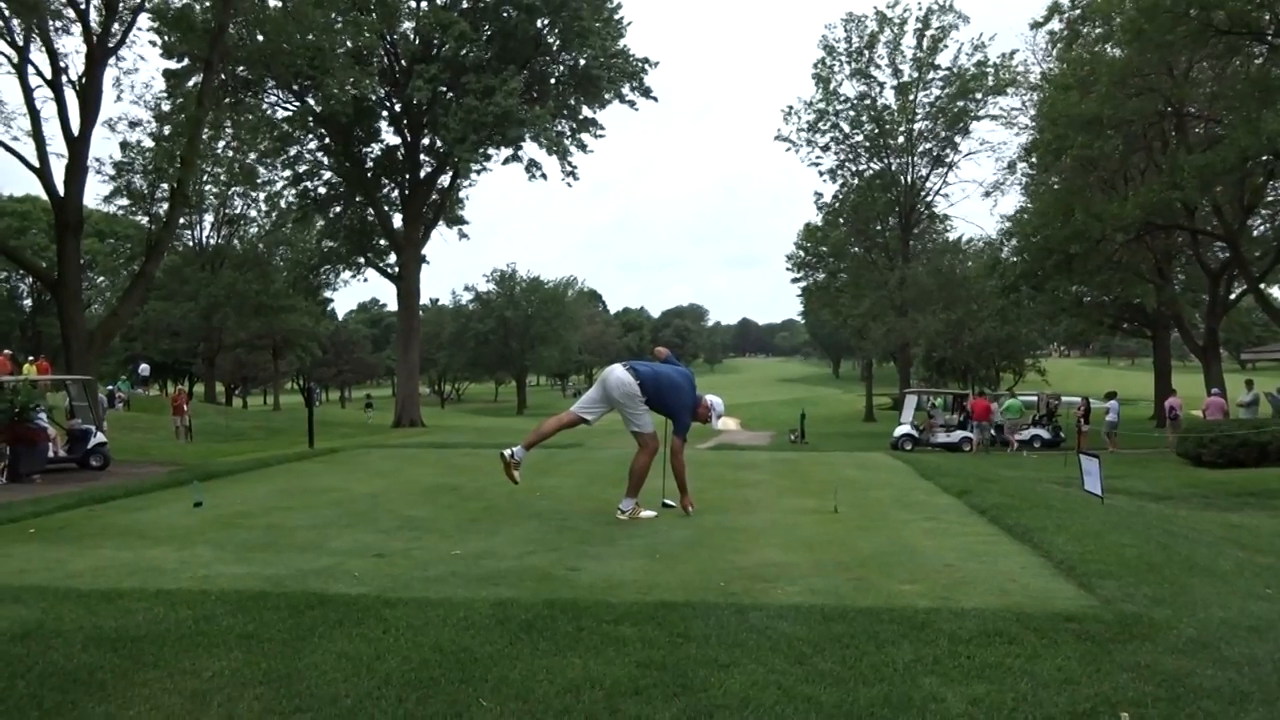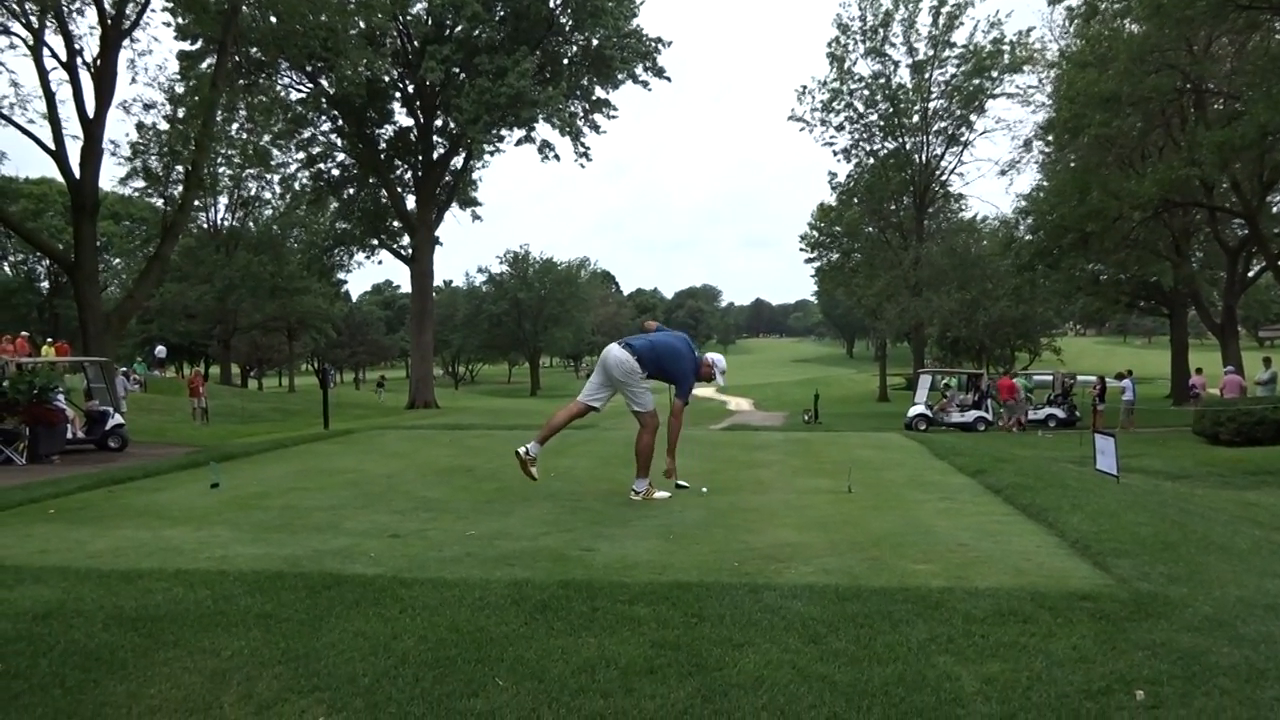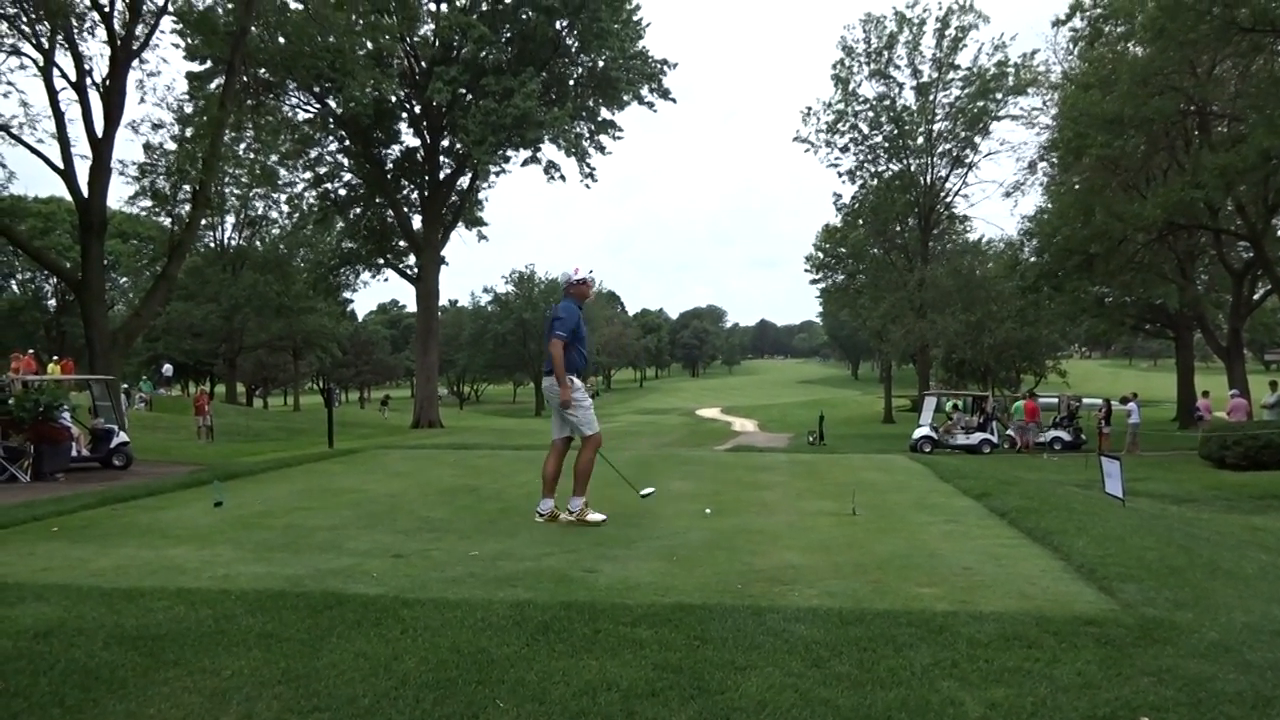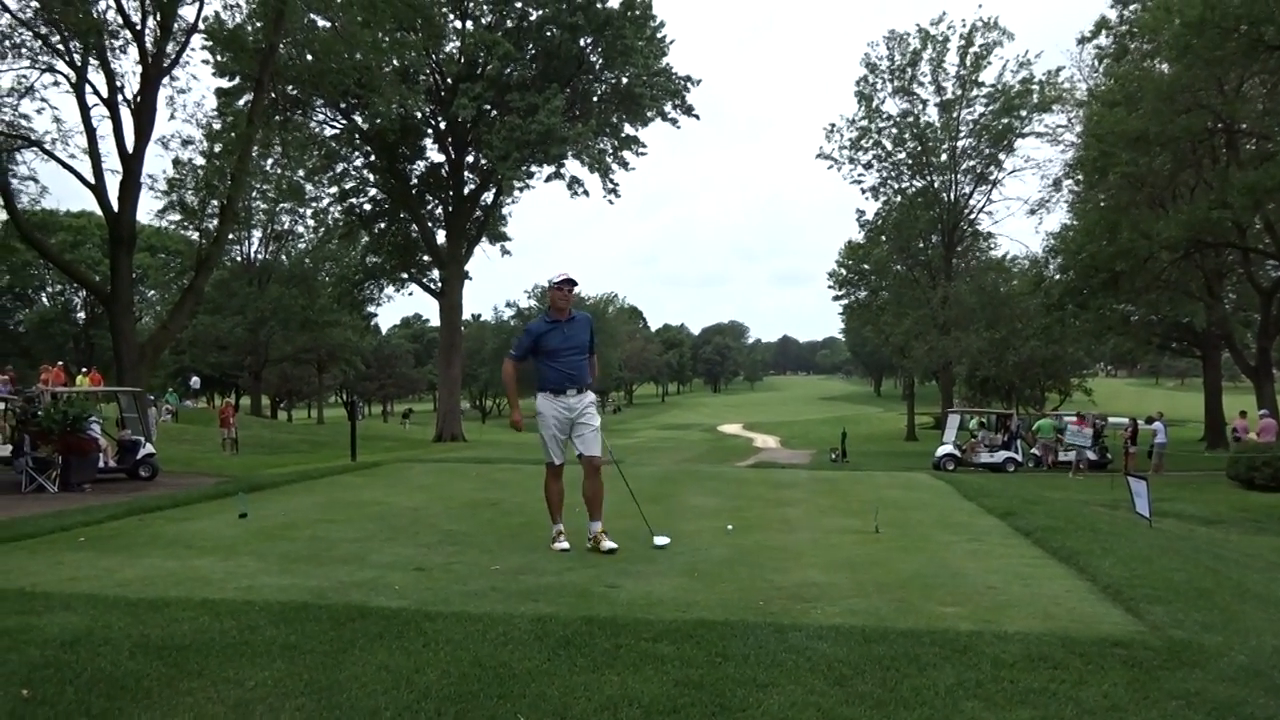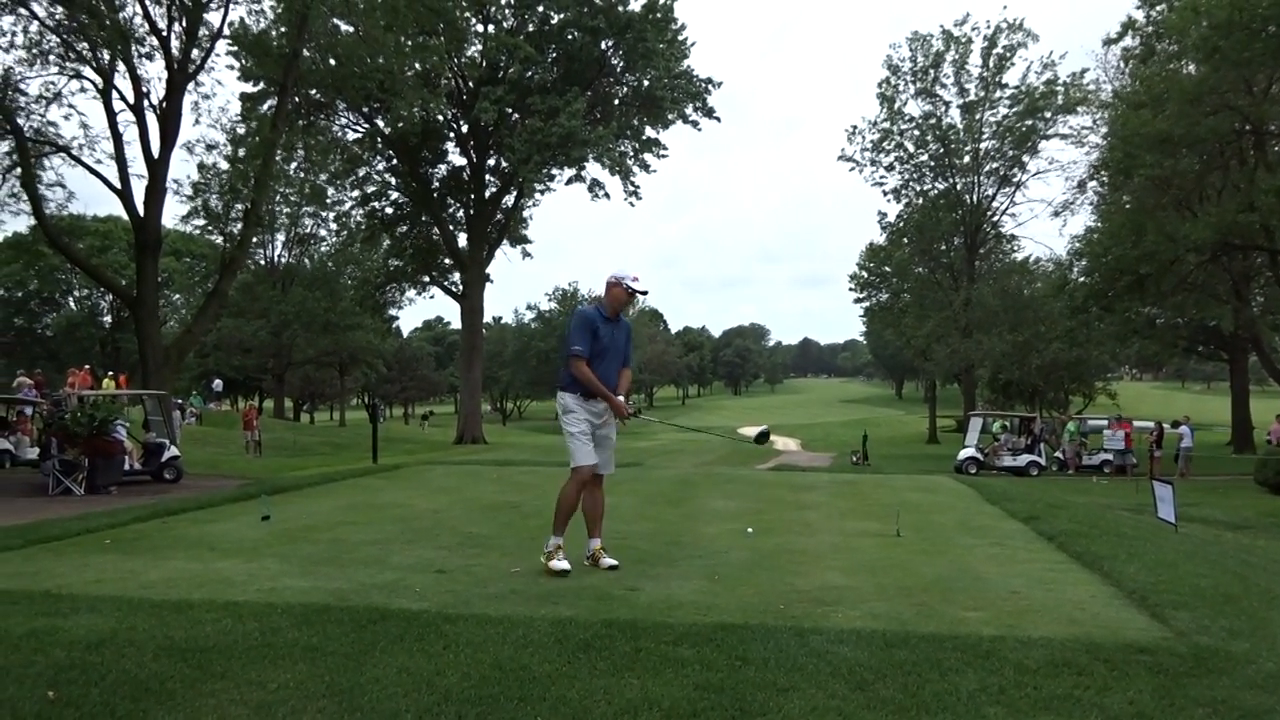
dt=1s
person 1, frame 1
left shoulder: (687, 377)
right shoulder: (685, 408)
left elbow: (659, 350)
right elbow: (676, 456)
right wrist: (684, 495)
left hip: (614, 373)
right hip: (627, 385)
left knee: (570, 418)
right knee: (649, 446)
left ankle: (517, 453)
right ankle: (628, 507)
person 1, frame 2
left shoulder: (685, 343)
right shoulder: (687, 370)
left elbow: (649, 324)
right elbow: (675, 417)
right wrist: (670, 457)
left hip: (612, 352)
right hip: (627, 363)
left knee: (579, 407)
right knee: (650, 424)
left ankle: (531, 450)
right ankle: (641, 487)
person 1, frame 3
left shoulder: (564, 309)
right shoulder: (569, 311)
right elbow: (555, 348)
right wrist: (565, 387)
left hip: (560, 383)
right hip: (566, 383)
left knee: (560, 444)
right knee: (592, 439)
left ankle: (546, 508)
right ankle: (577, 506)
person 1, frame 4
left shoulder: (585, 321)
right shoulder: (535, 328)
right elbow: (509, 365)
left wrist: (591, 390)
right wrist: (514, 408)
left hip: (584, 400)
right hip: (551, 403)
left knee: (593, 464)
right knee: (554, 468)
left ankle: (596, 532)
right ankle: (558, 530)
person 1, frame 5
left shoulder: (625, 327)
right shoulder: (585, 317)
left elbow: (625, 368)
right elbow: (577, 366)
left wrist: (621, 397)
right wrist: (612, 399)
left hip: (605, 408)
right hip: (576, 404)
left knee: (596, 480)
right knee: (582, 474)
left ankle: (594, 548)
right ankle: (554, 546)
